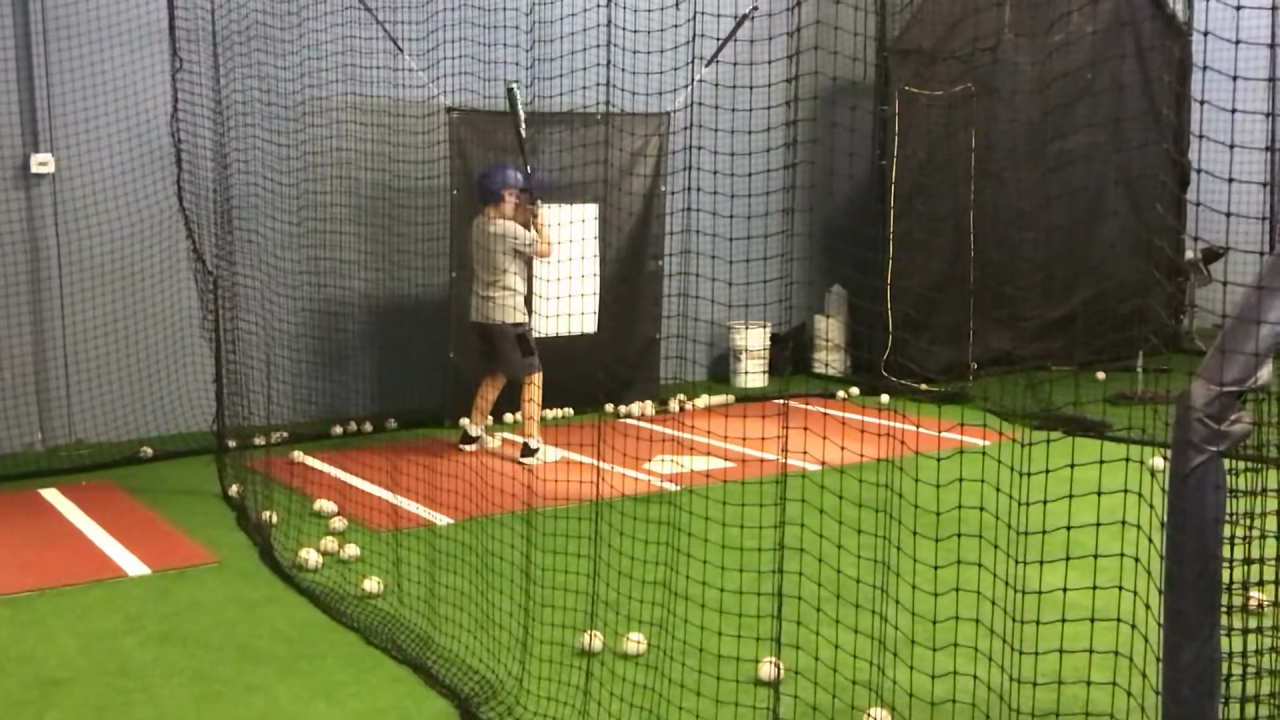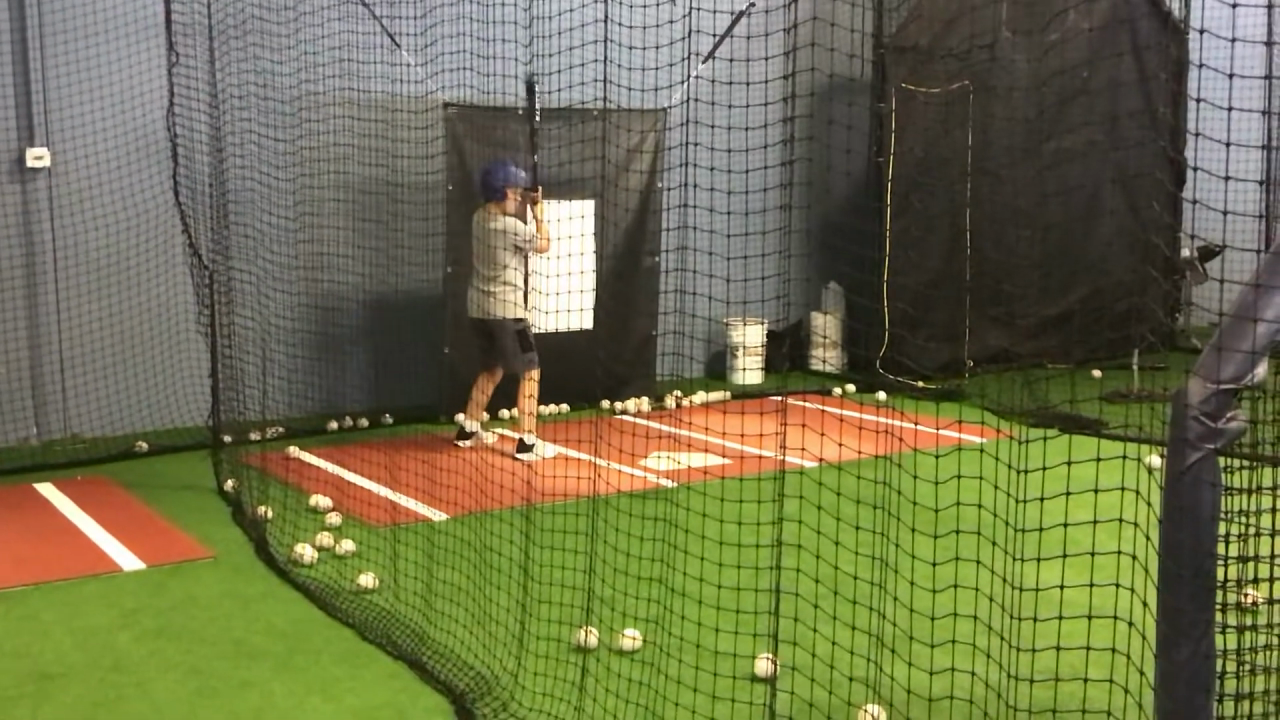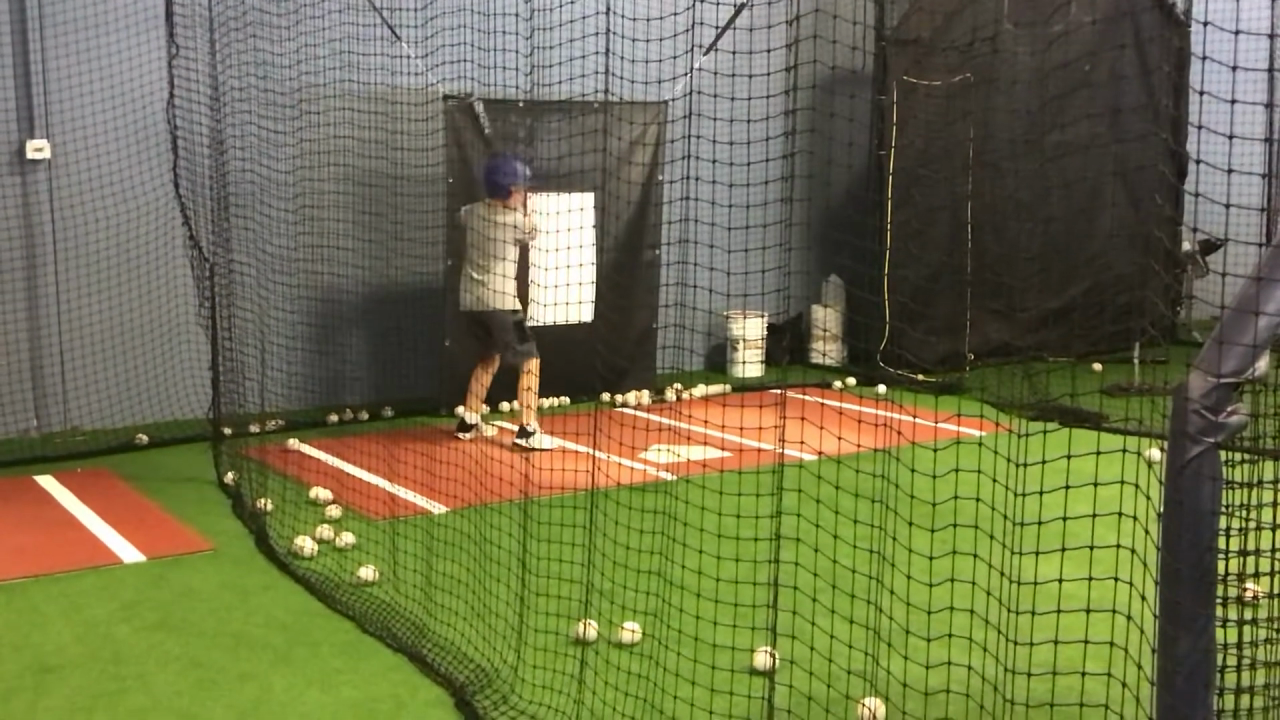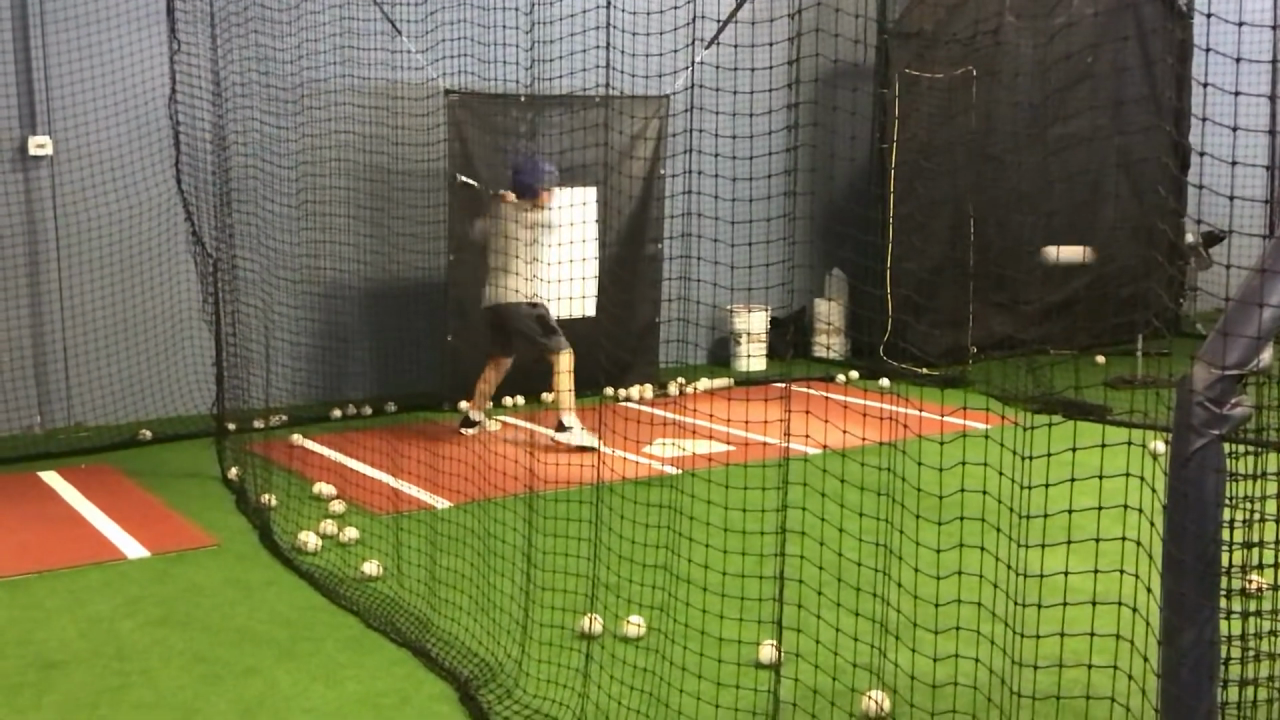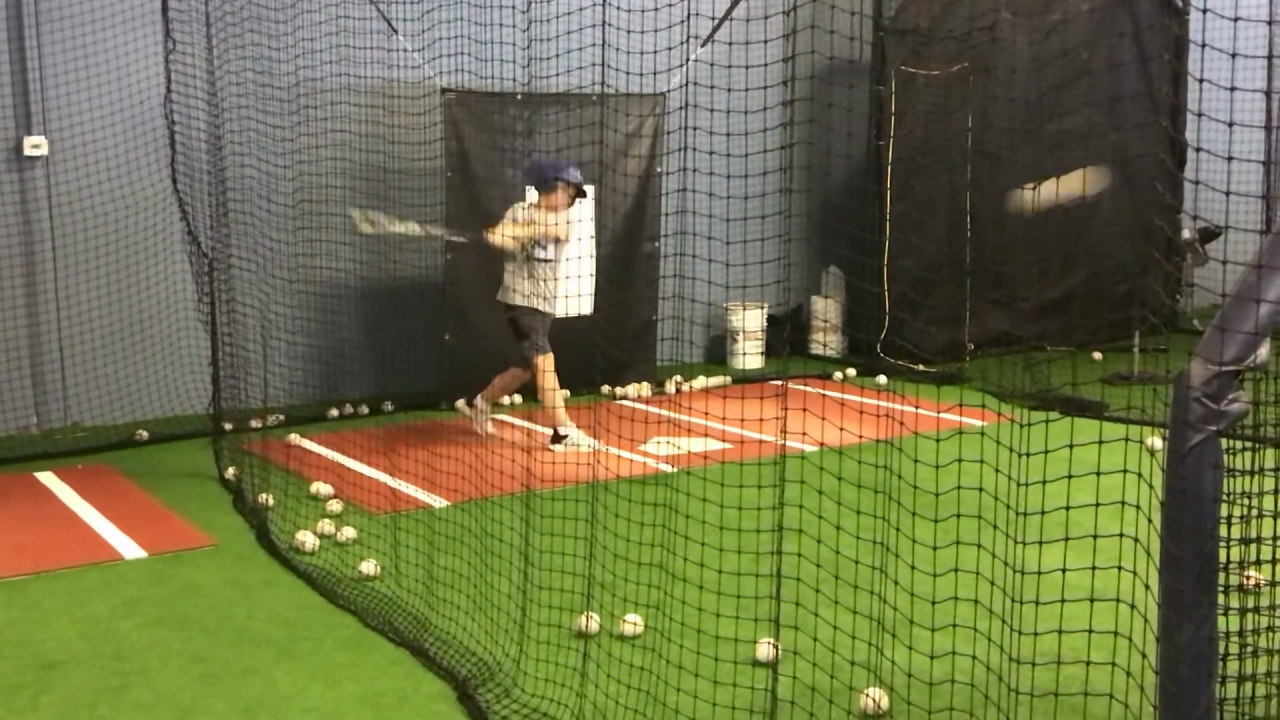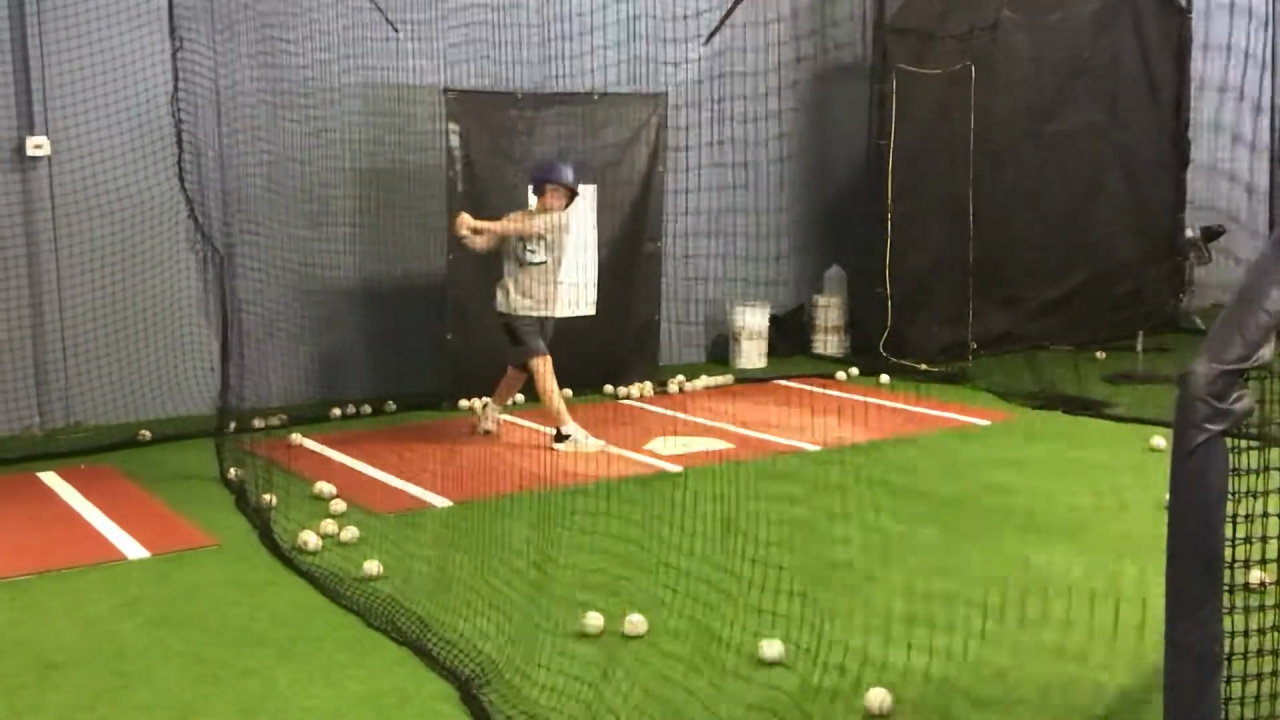
dt=0.5s
person 1, frame 1
left shoulder: (479, 225)
right shoulder: (510, 231)
right elbow: (545, 250)
left wrist: (524, 219)
right wrist: (538, 222)
left hip: (482, 314)
right hip: (508, 315)
left knee: (495, 374)
right knee: (532, 376)
left ankle: (472, 434)
right ankle: (531, 446)
person 1, frame 2
left shoulder: (479, 218)
right shoulder: (512, 227)
right elbow: (544, 245)
left wrist: (524, 205)
right wrist: (538, 212)
left hip: (479, 309)
right hip: (506, 311)
left knee: (492, 369)
right knee: (530, 371)
left ankle: (468, 429)
right ankle: (527, 441)
person 1, frame 3
left shoulder: (473, 211)
right shoulder: (518, 220)
right elbow: (531, 235)
left wrist: (497, 202)
right wrist: (519, 209)
left hip: (470, 302)
right hip: (500, 303)
left knee: (490, 358)
right knee: (530, 359)
left ankle: (469, 422)
right ankle: (528, 428)
person 1, frame 4
left shoulder: (498, 211)
right shoulder: (539, 217)
left elbow: (481, 234)
right wrist: (514, 200)
left hip: (493, 300)
right hip: (520, 300)
left knee: (500, 359)
right knee: (562, 353)
left ankle: (473, 417)
right ankle: (567, 425)
person 1, frame 5
left shoulder: (564, 219)
right shoulder: (519, 210)
left elbow: (545, 230)
right elbow: (501, 235)
left wrist: (516, 233)
right wrist: (499, 237)
left hip: (543, 304)
right hip: (518, 300)
left knee: (524, 368)
right knee: (545, 361)
left ankle: (480, 403)
right ankle: (563, 431)
person 1, frame 6
left shoulder: (561, 221)
right shoulder: (515, 217)
left elbow: (523, 228)
right elbow: (482, 244)
left wrist: (476, 223)
right wrist: (465, 233)
left hip: (544, 310)
right hip: (515, 307)
left knee: (520, 369)
right knee: (542, 364)
left ankle: (489, 412)
right ankle: (566, 431)
